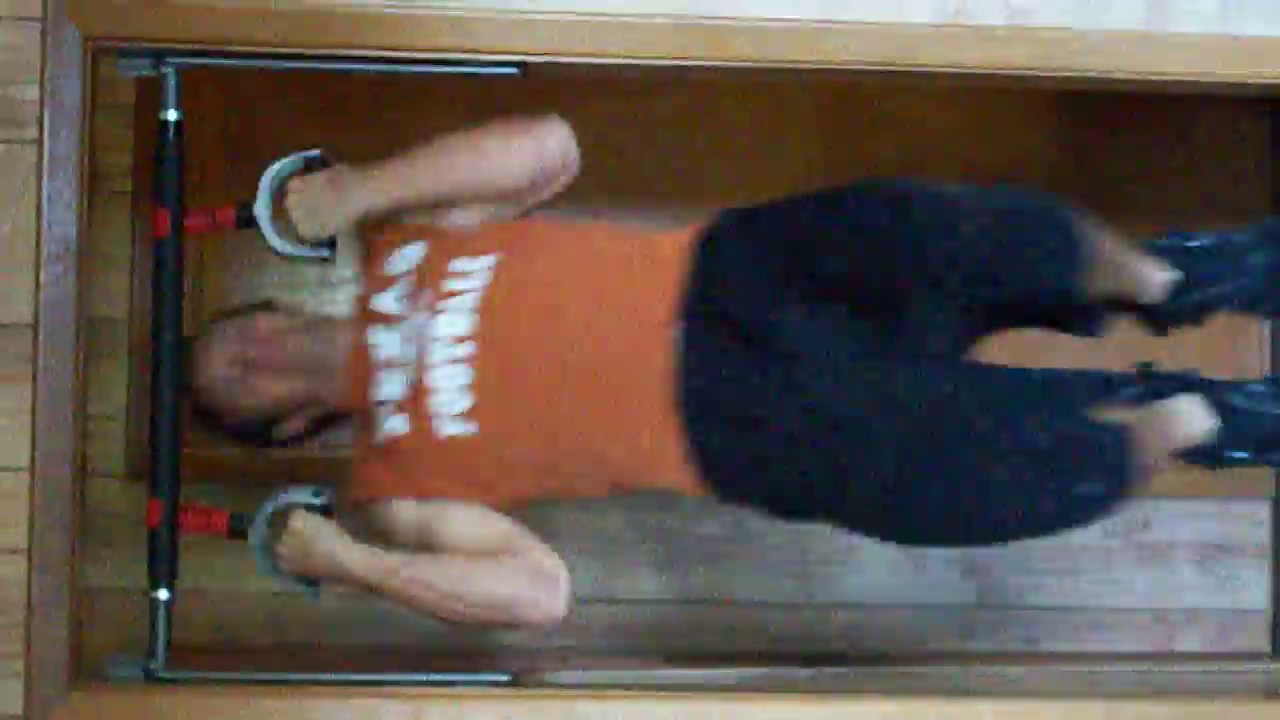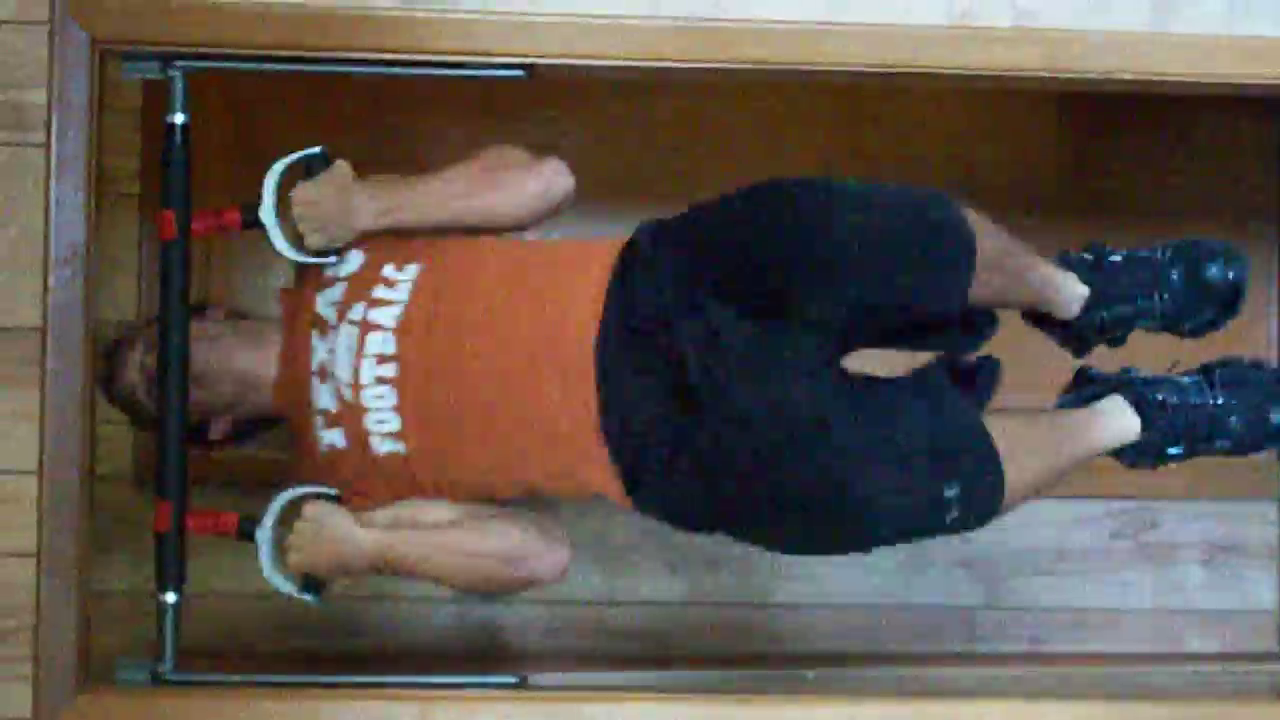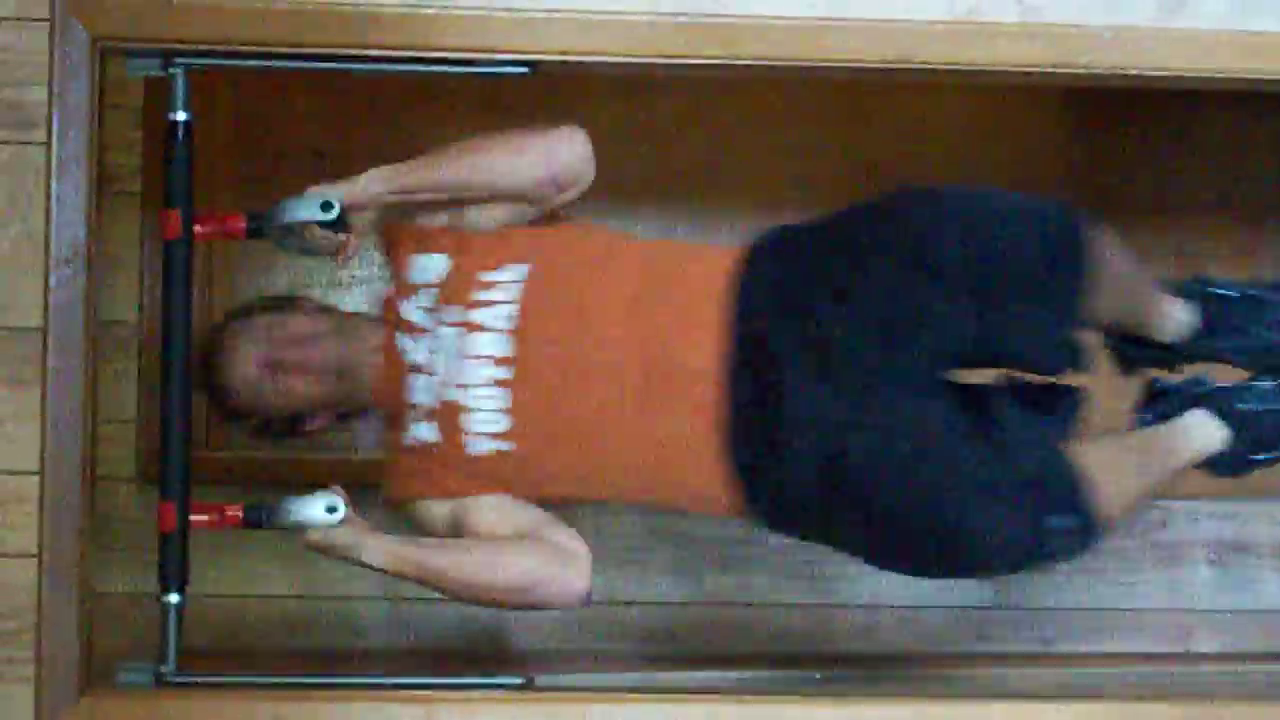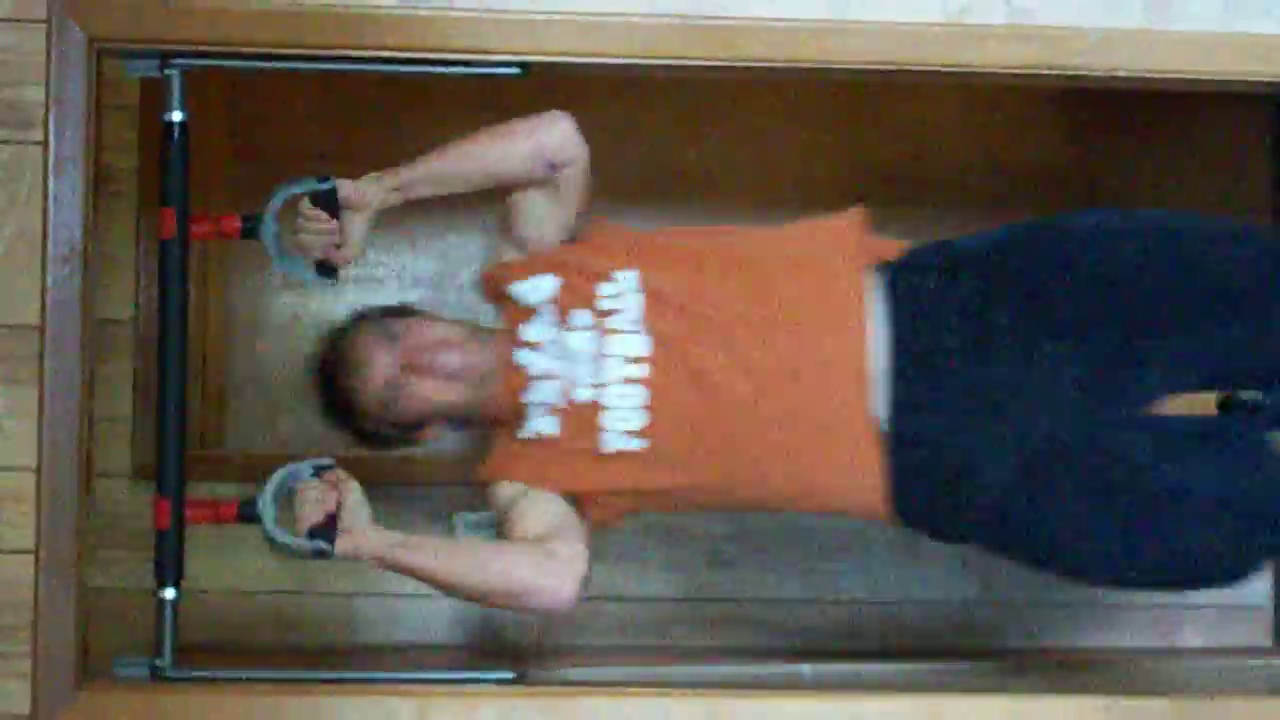
dt=0.2s
person 1, frame 1
left shoulder: (398, 249)
right shoulder: (397, 483)
left elbow: (547, 146)
right elbow: (537, 593)
left wrist: (352, 194)
right wrist: (348, 561)
left hip: (740, 271)
right hip: (750, 432)
left knee: (954, 235)
right knee: (1055, 471)
left ankle: (1162, 286)
person 1, frame 2
left shoulder: (337, 252)
right shoulder: (347, 474)
left elbow: (539, 178)
right elbow: (537, 555)
left wrist: (366, 206)
right wrist: (358, 551)
left hip: (656, 283)
right hip: (672, 440)
left knee: (837, 230)
right knee: (911, 481)
left ankle: (1080, 297)
right ankle: (1126, 417)
person 1, frame 3
left shoulder: (418, 247)
right shoulder: (430, 475)
left elbow: (566, 154)
right elbow: (562, 574)
left wrist: (371, 184)
right wrist: (371, 548)
left hip: (764, 295)
right hip: (776, 443)
left knee: (1023, 240)
right knee: (1027, 515)
left ankle: (1175, 322)
person 1, frame 4
left shoulder: (532, 273)
right shoulder: (529, 470)
left elbow: (556, 137)
right elbow: (553, 579)
right wrist: (373, 542)
left hip: (906, 300)
right hip: (924, 457)
